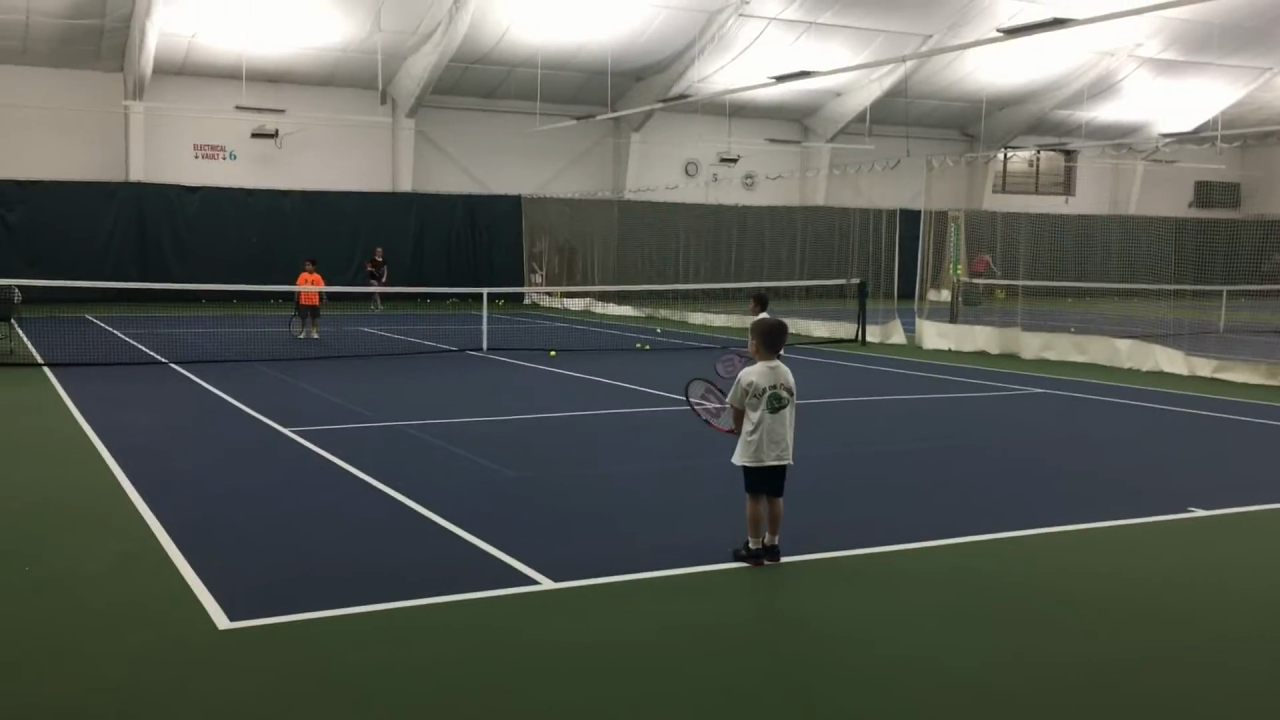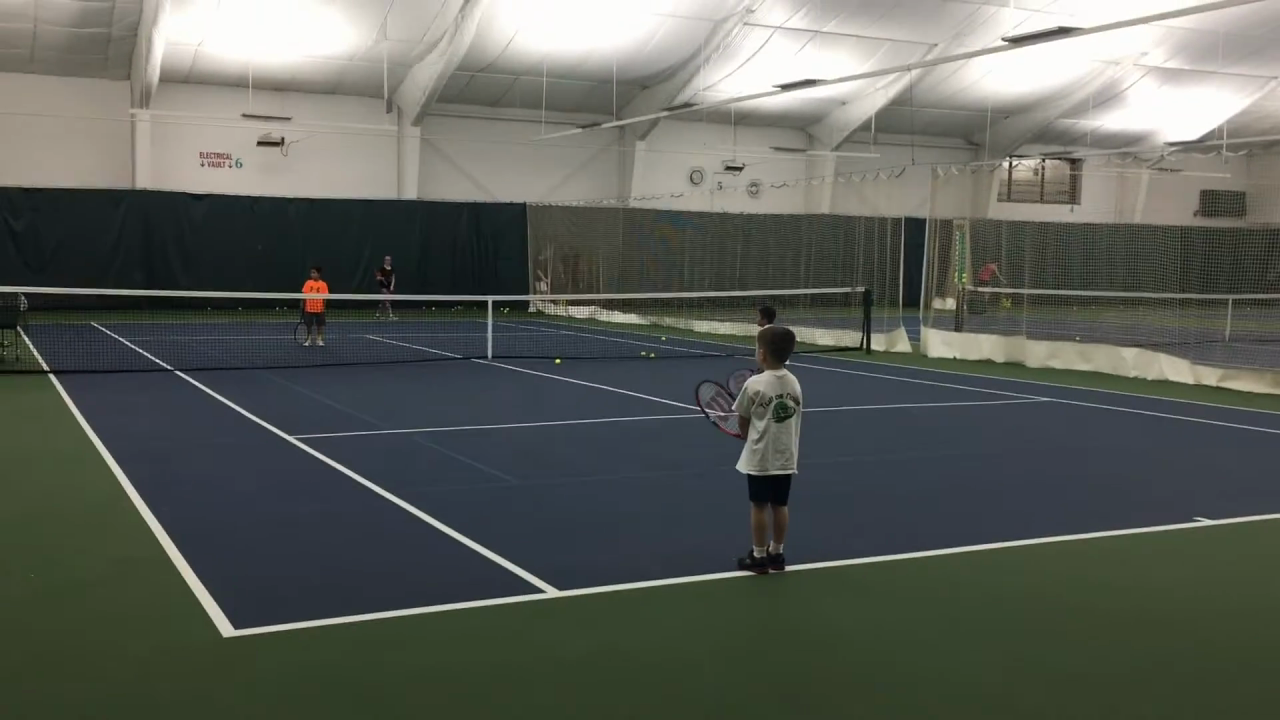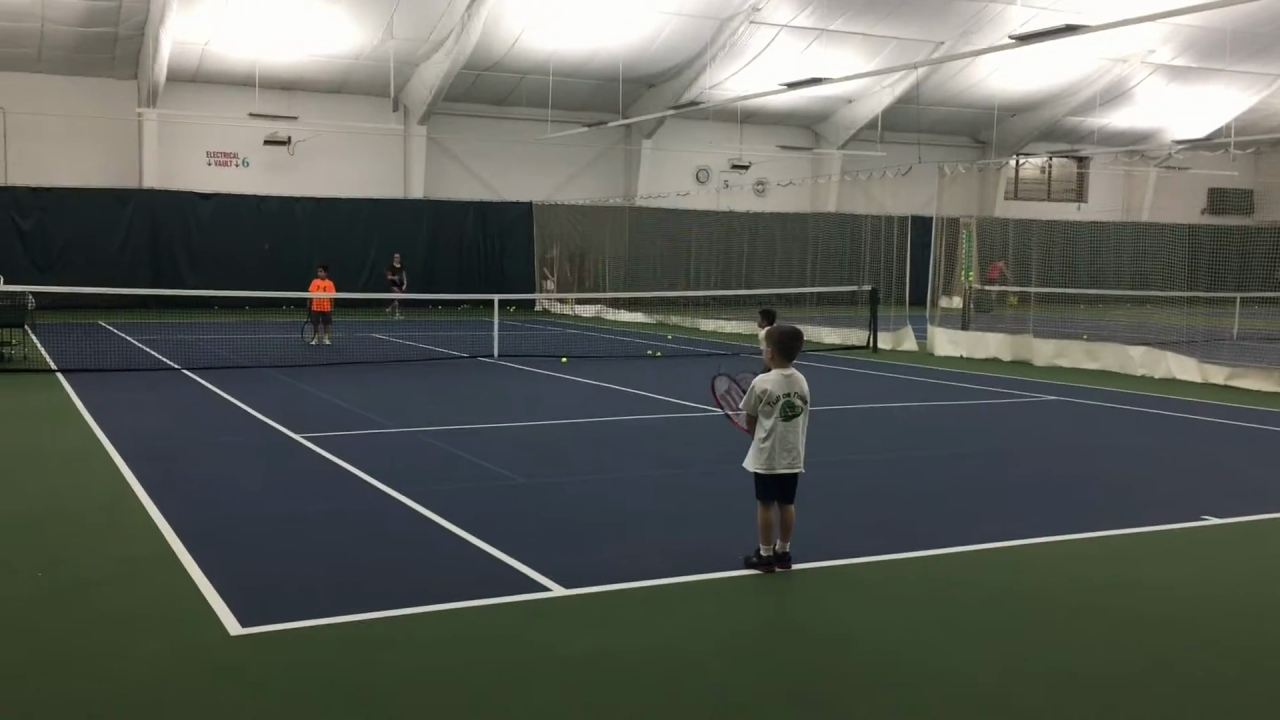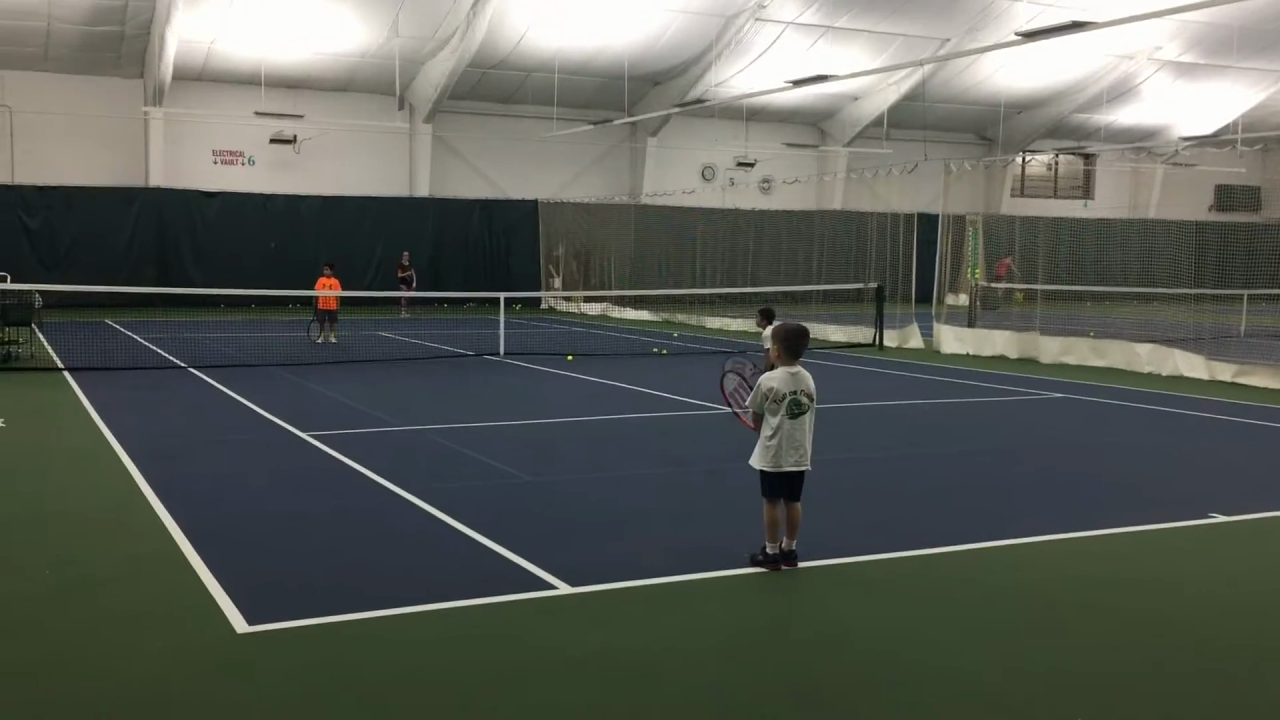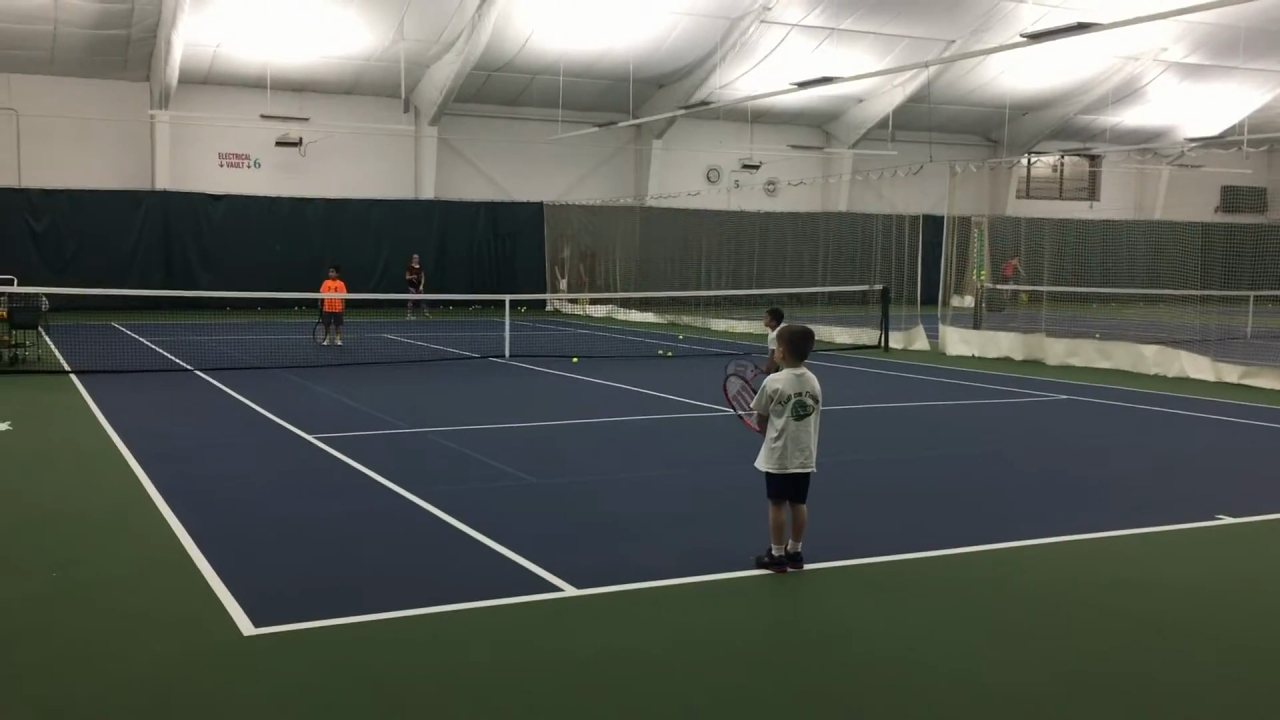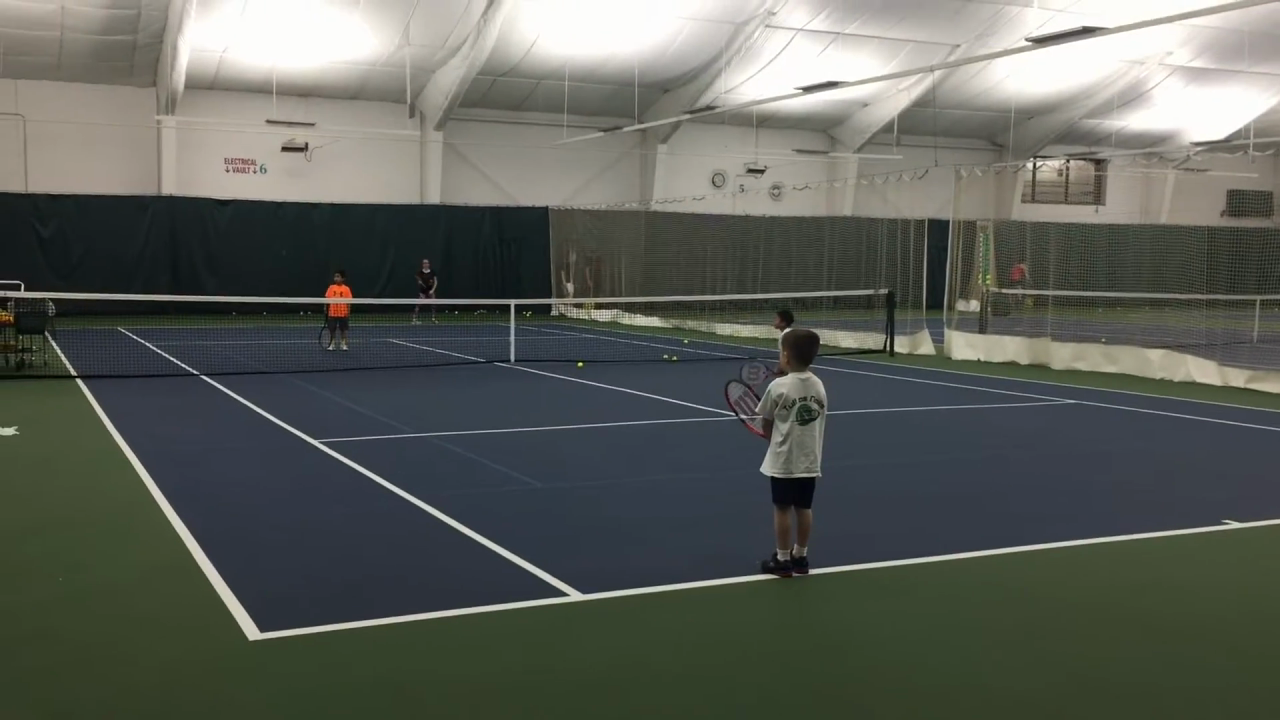
dt=0.2s
person 1, frame 1
left shoulder: (748, 375)
right shoulder: (787, 374)
left elbow: (737, 412)
right elbow: (787, 408)
left wrist: (741, 431)
left hip: (755, 449)
right hip: (780, 448)
left knee: (755, 498)
right knee: (775, 497)
left ankle: (754, 548)
right ankle: (771, 545)
person 1, frame 2
left shoulder: (755, 384)
right shoulder: (794, 383)
left elbow: (743, 420)
right elbow: (792, 417)
left wrist: (749, 438)
left hip: (760, 457)
right hip: (785, 457)
left knee: (759, 506)
right knee: (780, 505)
left ankle: (759, 557)
right ankle: (776, 553)
person 1, frame 3
left shoulder: (762, 382)
right shoulder: (802, 382)
left elbow: (750, 419)
right elbow: (800, 416)
left wrist: (757, 435)
left hip: (767, 456)
right hip: (792, 455)
left knee: (766, 504)
right knee: (786, 504)
left ankle: (765, 555)
right ankle: (782, 552)
person 1, frame 4
left shoulder: (769, 380)
right shoulder: (808, 379)
left elbow: (756, 416)
right elbow: (806, 413)
left wrist: (764, 432)
right wrist: (794, 437)
left hip: (773, 453)
right hip: (799, 453)
left knee: (772, 502)
right knee: (793, 501)
left ankle: (771, 553)
right ankle: (789, 550)
person 1, frame 5
left shoulder: (774, 382)
right shoulder: (813, 381)
left elbow: (761, 418)
right elbow: (812, 415)
left wrist: (769, 434)
right wrist: (798, 438)
left hip: (778, 456)
right hip: (804, 455)
left knee: (777, 504)
right knee: (798, 503)
left ankle: (777, 555)
right ankle: (794, 552)
person 1, frame 6
left shoulder: (779, 386)
right shoulder: (819, 386)
left elbow: (766, 423)
right elbow: (817, 420)
left wrist: (774, 439)
right wrist: (805, 444)
left hip: (784, 460)
right hip: (809, 460)
left knee: (783, 509)
right knee: (804, 508)
left ankle: (783, 560)
right ankle: (800, 556)
